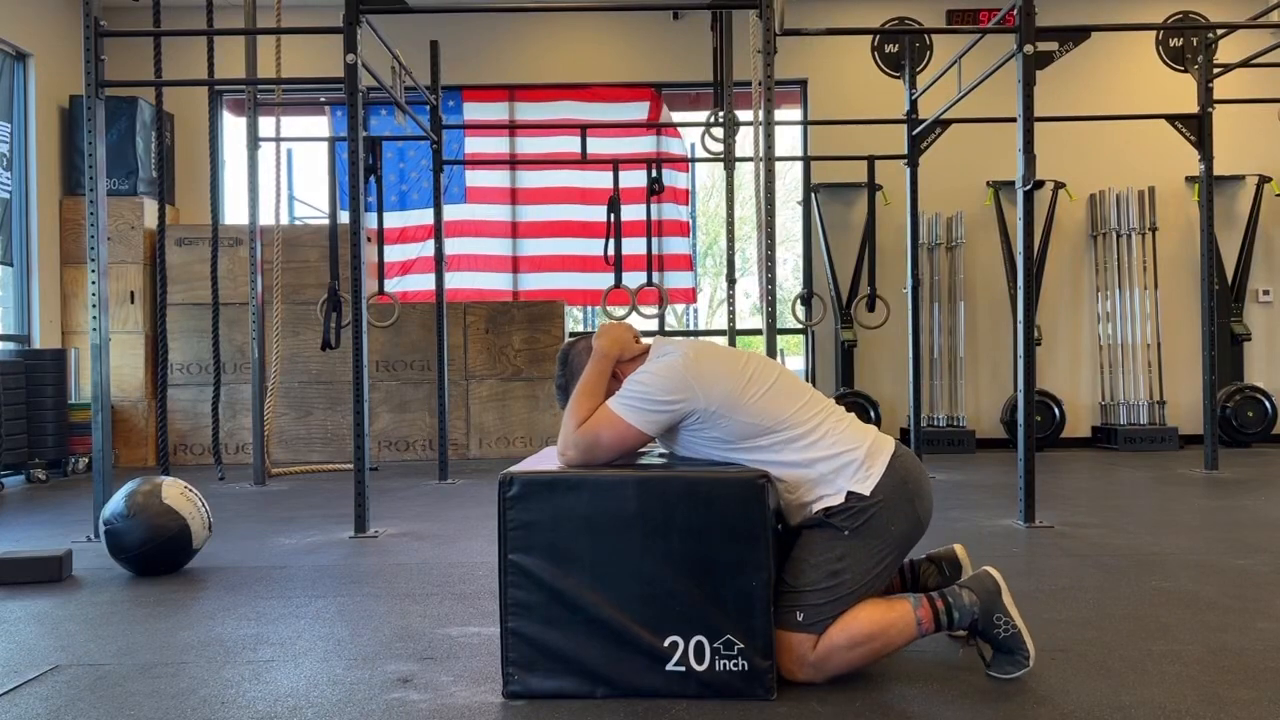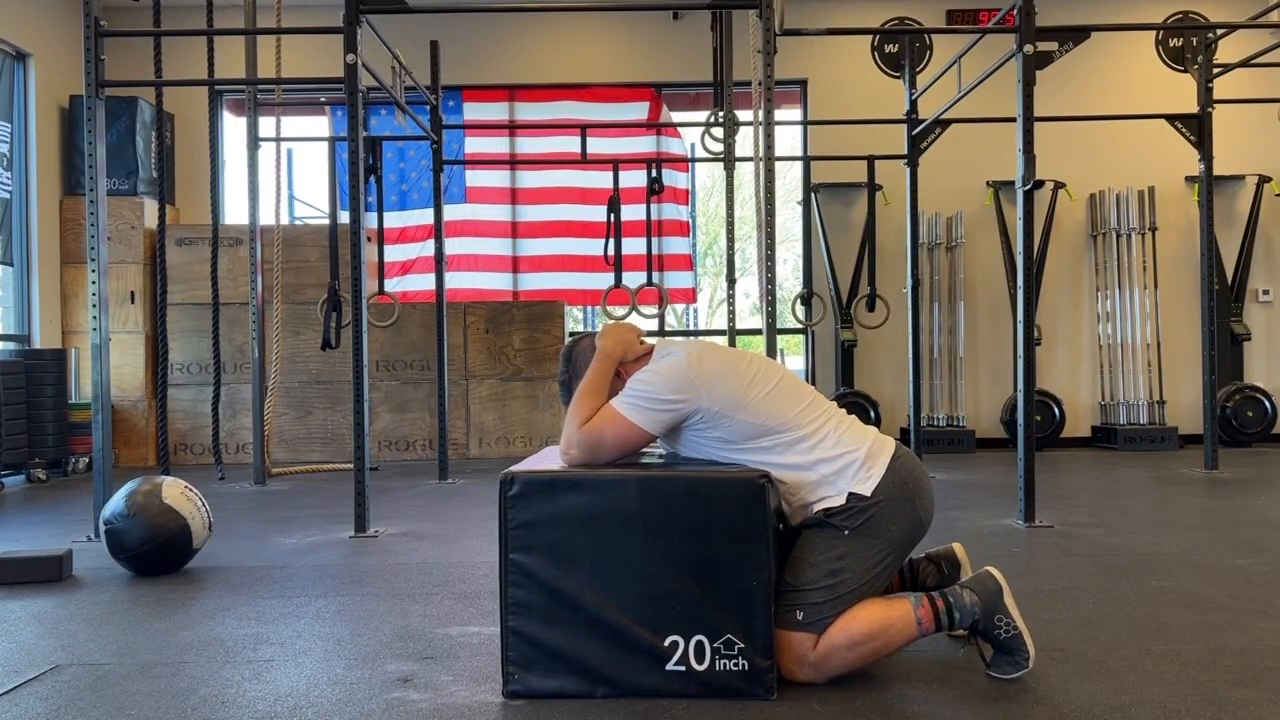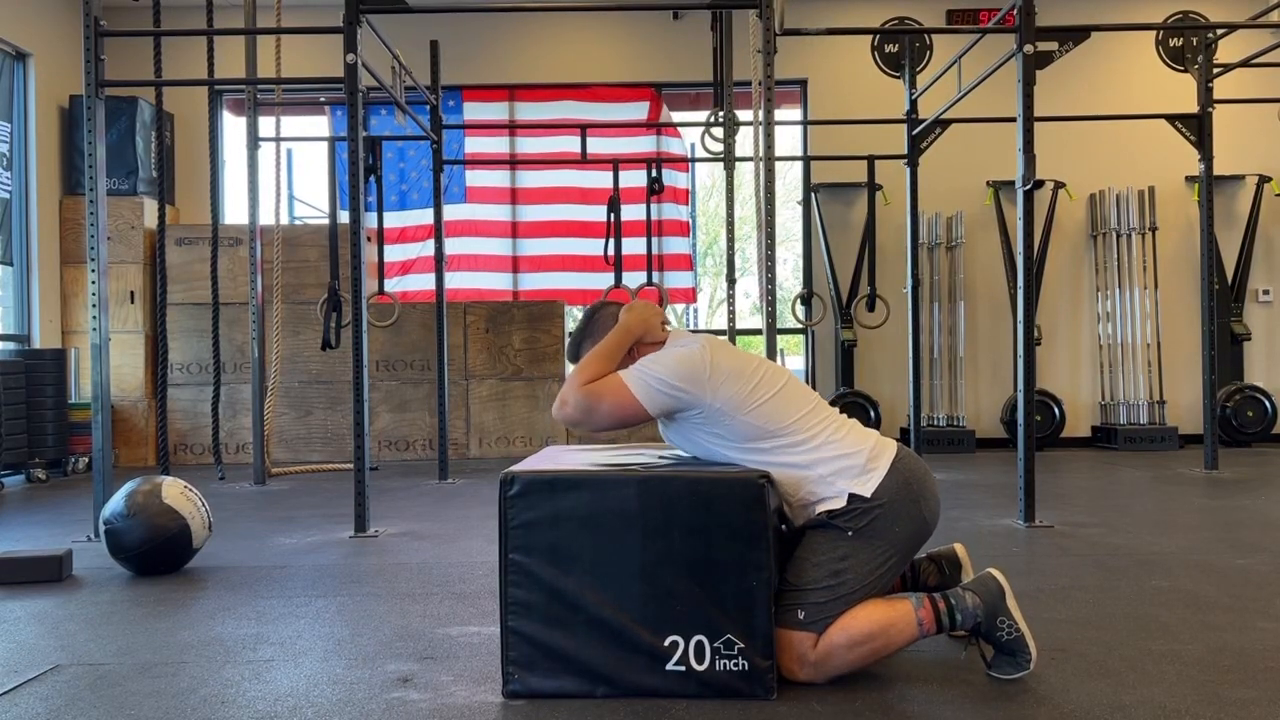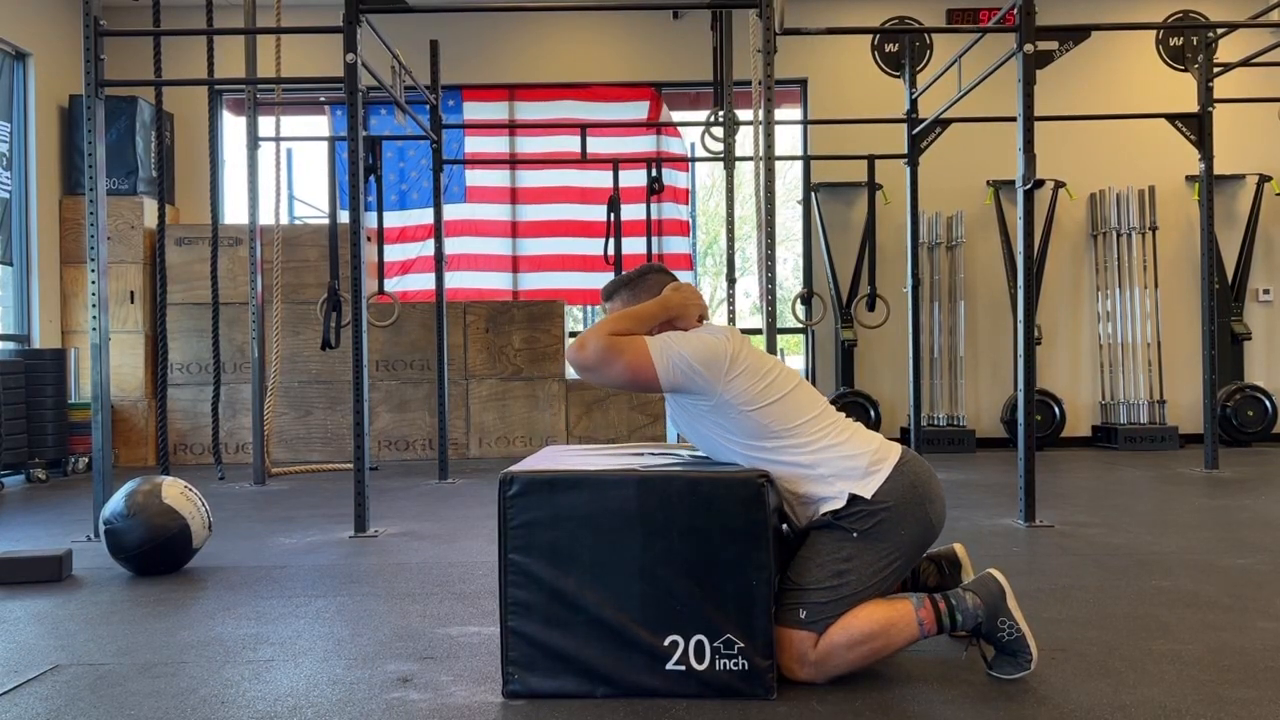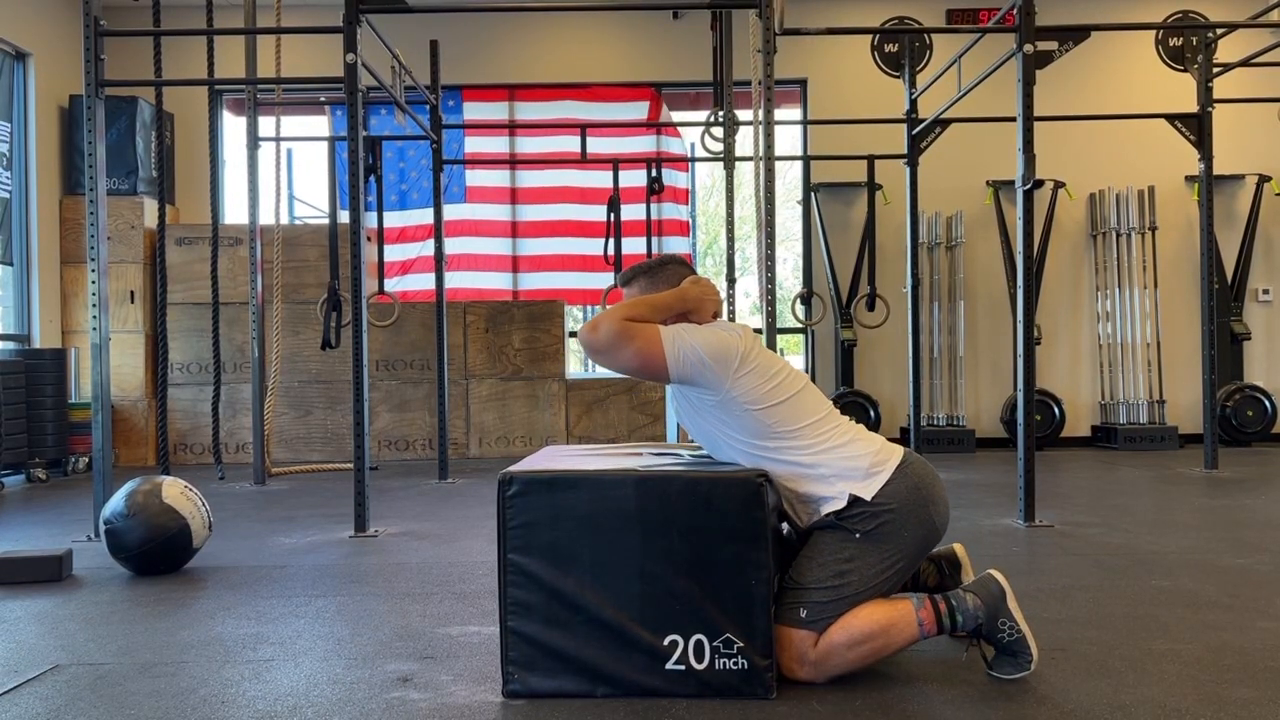
dt=1s
person 1, frame 1
left shoulder: (664, 374)
right shoulder: (679, 360)
left elbow: (575, 450)
right elbow: (613, 440)
left wrist: (601, 353)
right wrist: (606, 355)
left hip: (867, 497)
right hip: (878, 479)
left knee: (798, 657)
right knee: (786, 603)
left ankle: (964, 604)
right ankle: (932, 575)
person 1, frame 2
left shoulder: (669, 374)
right shoulder: (682, 361)
left elbow: (577, 448)
right elbow: (608, 441)
left wrist: (605, 352)
left hip: (868, 497)
right hip: (877, 479)
left knee: (799, 657)
right knee: (788, 606)
left ankle: (965, 604)
right ankle: (932, 573)
person 1, frame 3
left shoulder: (680, 365)
right shoulder: (691, 356)
left elbow: (572, 409)
left wrist: (626, 327)
left hip: (872, 499)
right hip: (883, 482)
left knee: (799, 655)
right knee: (789, 607)
left ankle: (965, 606)
right ankle: (932, 573)
person 1, frame 4
left shoulder: (699, 353)
right shoulder: (709, 352)
left elbow: (587, 355)
left wrist: (663, 305)
left hip: (875, 501)
right hip: (886, 484)
left knee: (801, 656)
right knee: (800, 606)
left ankle: (966, 606)
right ankle: (934, 573)
person 1, frame 5
left shoulder: (709, 348)
right shoulder: (717, 350)
left elbow: (599, 336)
left wrist: (680, 298)
left hip: (878, 502)
right hip: (890, 486)
left knee: (801, 657)
right knee: (797, 607)
left ankle: (967, 607)
right ankle: (935, 574)
